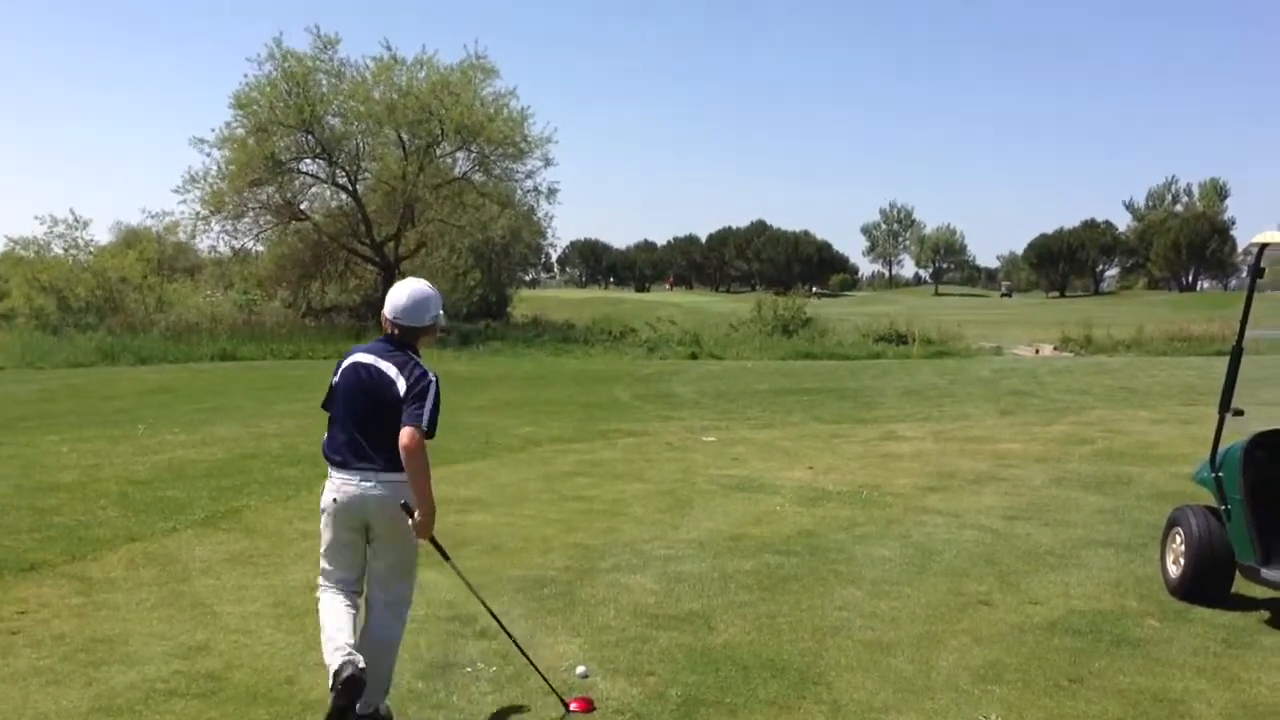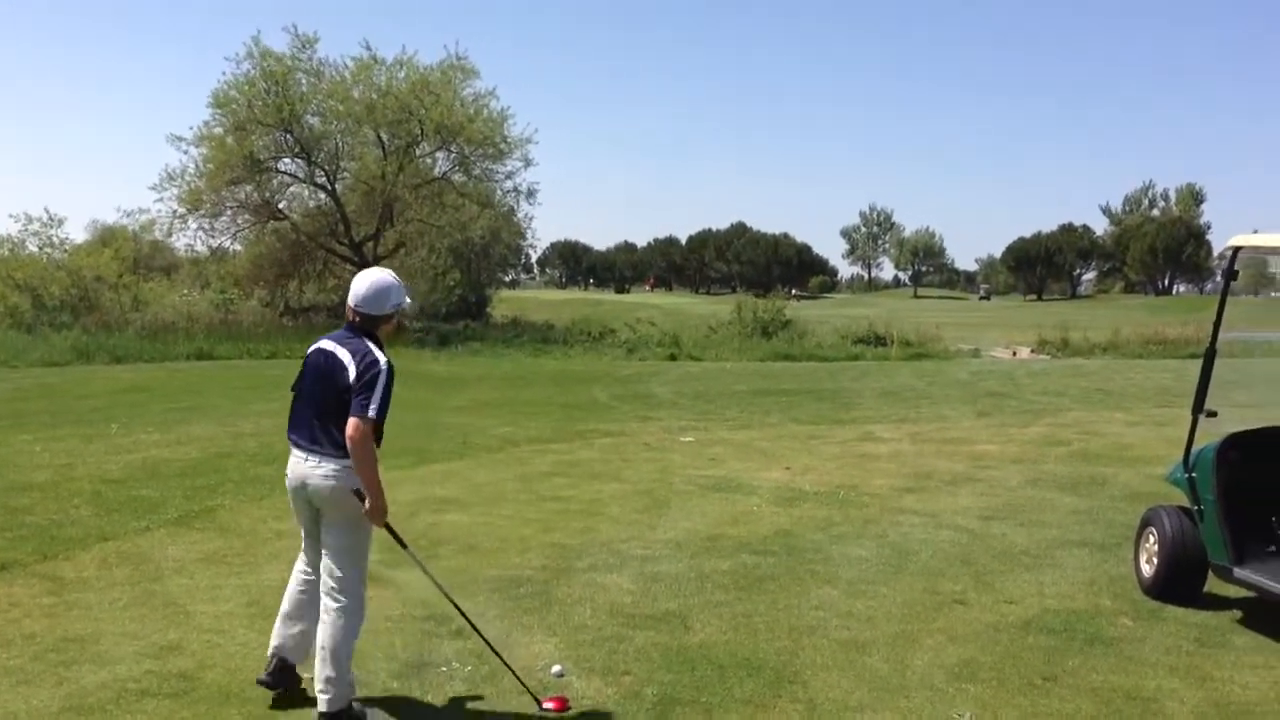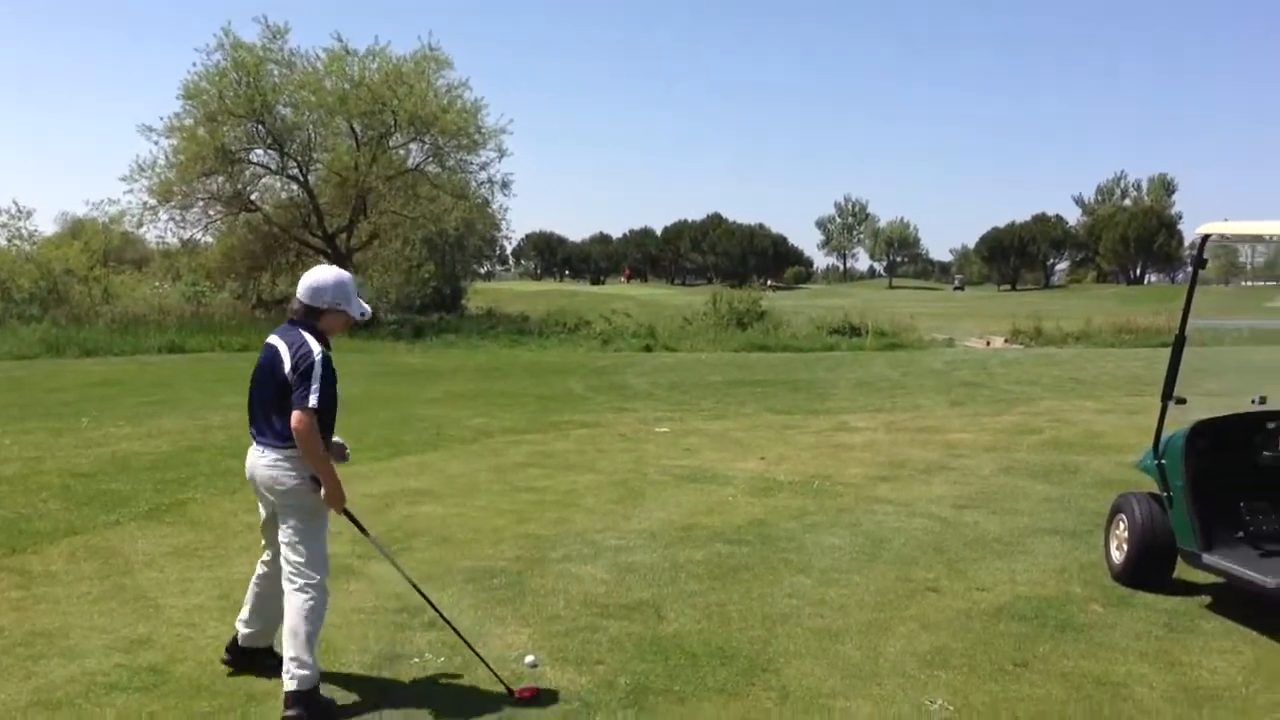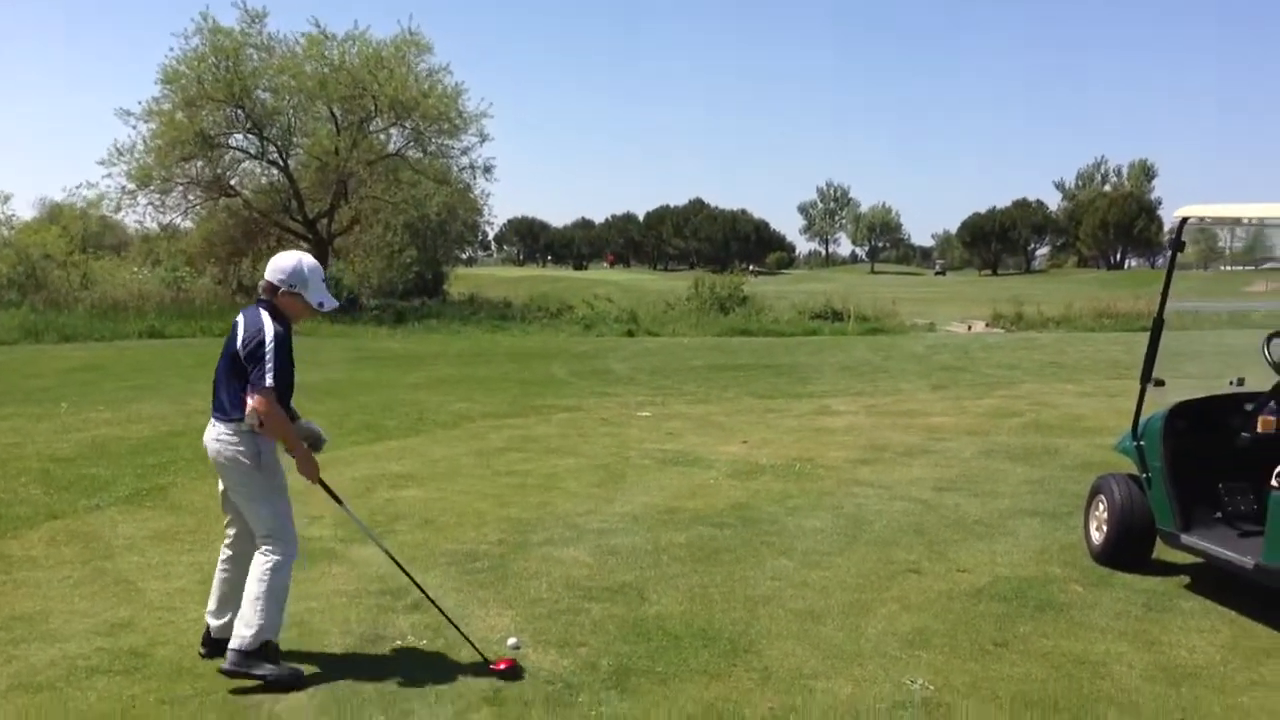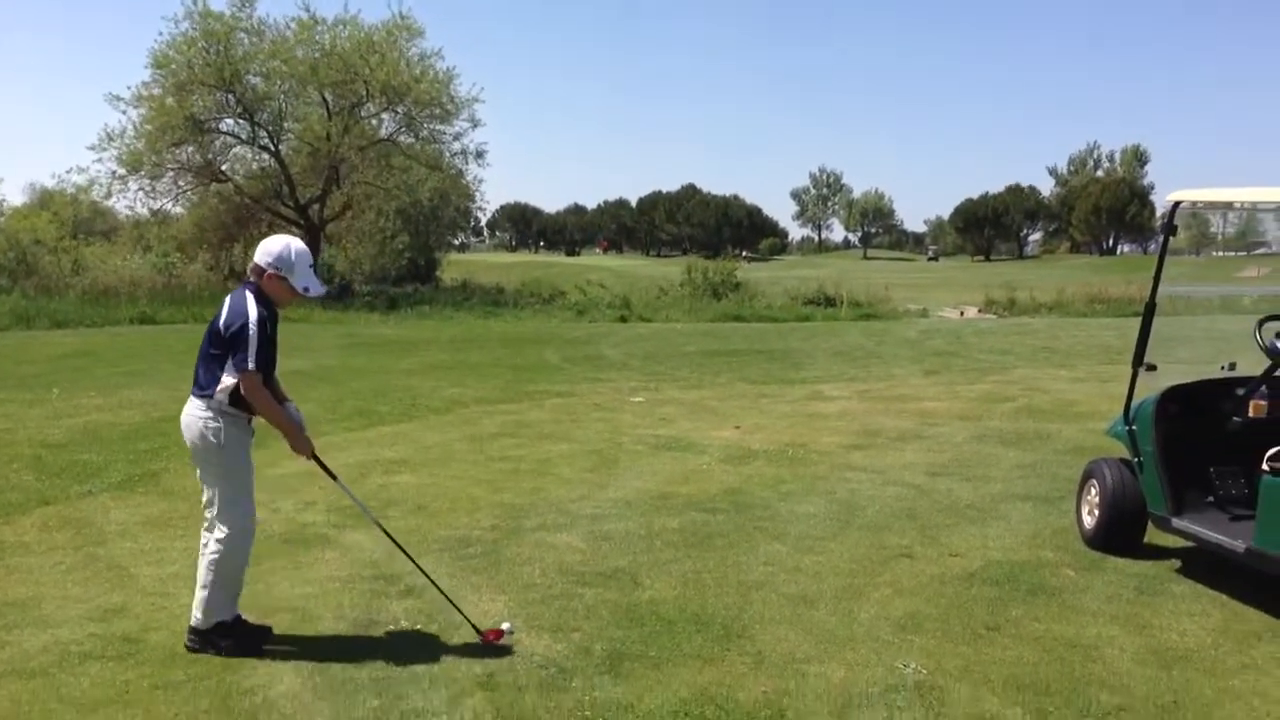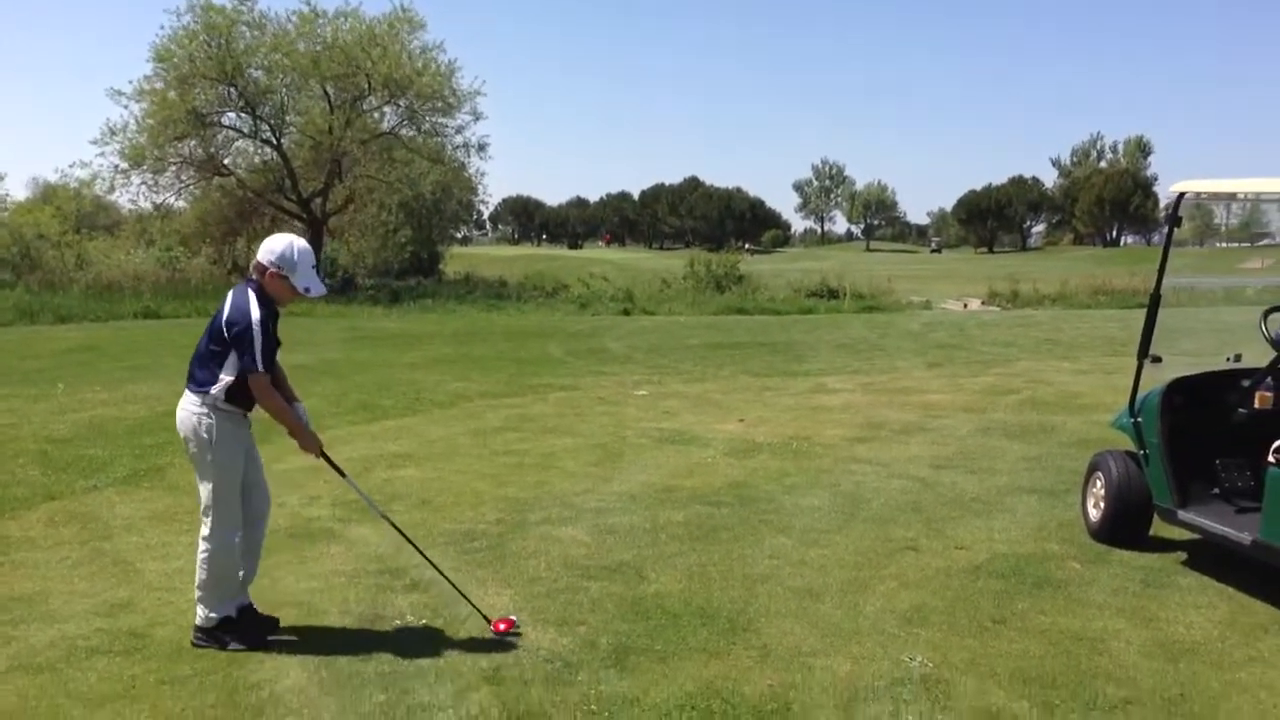
dt=0.2s
person 1, frame 1
left shoulder: (351, 359)
right shoulder: (420, 376)
right elbow: (410, 444)
right wrist: (427, 508)
left hip: (341, 486)
right hip: (391, 493)
left knee: (336, 587)
right knee: (387, 600)
left ankle: (344, 670)
person 1, frame 2
left shoulder: (321, 346)
right shoulder: (375, 364)
right elbow: (356, 434)
right wrist: (376, 495)
left hip: (301, 466)
right hip: (340, 478)
left knee: (311, 566)
right knee: (342, 591)
left ankle: (282, 662)
person 1, frame 3
left shoulder: (279, 339)
right shoulder: (312, 354)
right elbow: (301, 426)
left wrist: (324, 443)
right wrist: (330, 481)
left hip: (264, 460)
right hip: (290, 469)
left knee: (279, 558)
right knee: (307, 577)
left ankle: (246, 643)
person 1, frame 4
left shoulder: (255, 319)
right shoulder: (268, 333)
right elbow: (265, 407)
left wrist: (299, 425)
right wrist: (301, 454)
left hip: (230, 437)
right hip: (243, 444)
left knee: (243, 538)
right knee: (278, 545)
left ankle: (220, 632)
right ankle: (247, 649)
person 1, frame 5
left shoulder: (250, 304)
right shoulder: (250, 315)
left elbow: (261, 373)
right elbow: (251, 388)
left wrist: (289, 408)
right wrist: (292, 433)
left hip: (219, 419)
right hip: (216, 423)
left knee: (229, 521)
right knee: (231, 525)
left ankle: (221, 615)
right ankle: (206, 626)
person 1, frame 6
left shoulder: (255, 303)
right shoulder: (250, 314)
left elbow: (269, 365)
right elbow: (261, 388)
left wrist: (296, 406)
right wrist: (301, 432)
left hip: (225, 416)
right hip: (210, 418)
left knee: (254, 508)
right knee: (222, 522)
left ankle: (234, 604)
right ankle: (212, 621)
